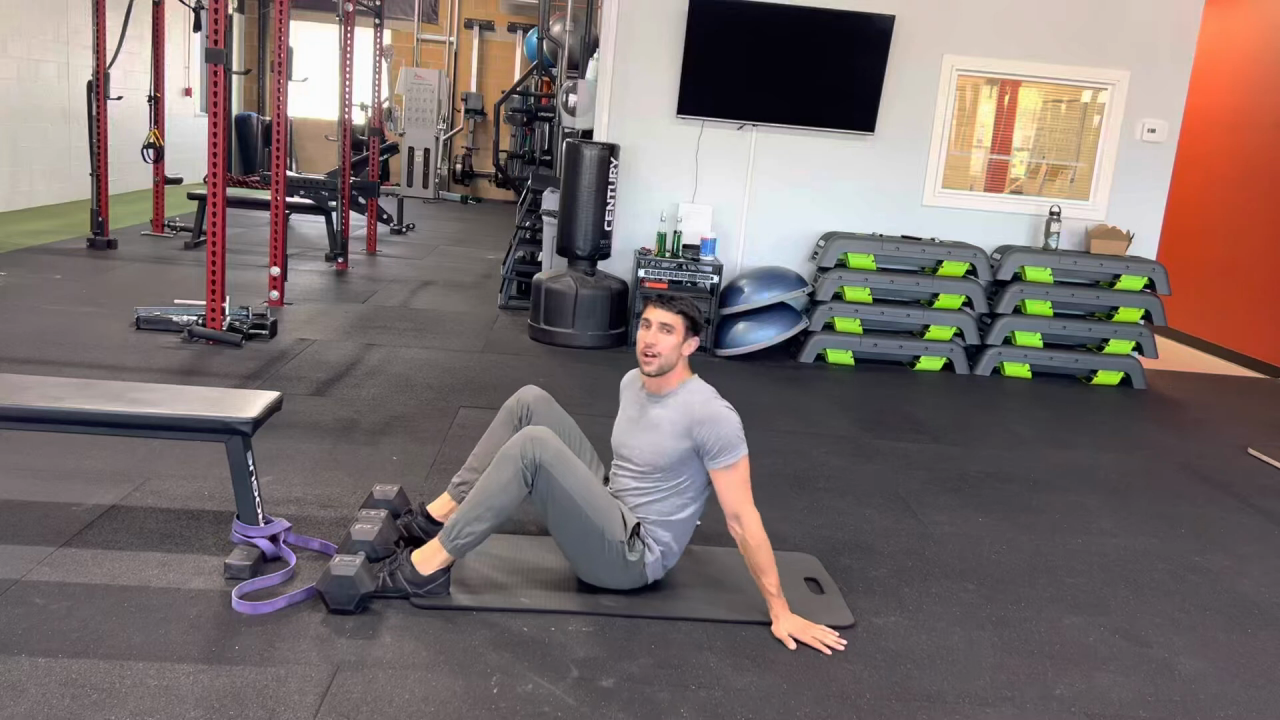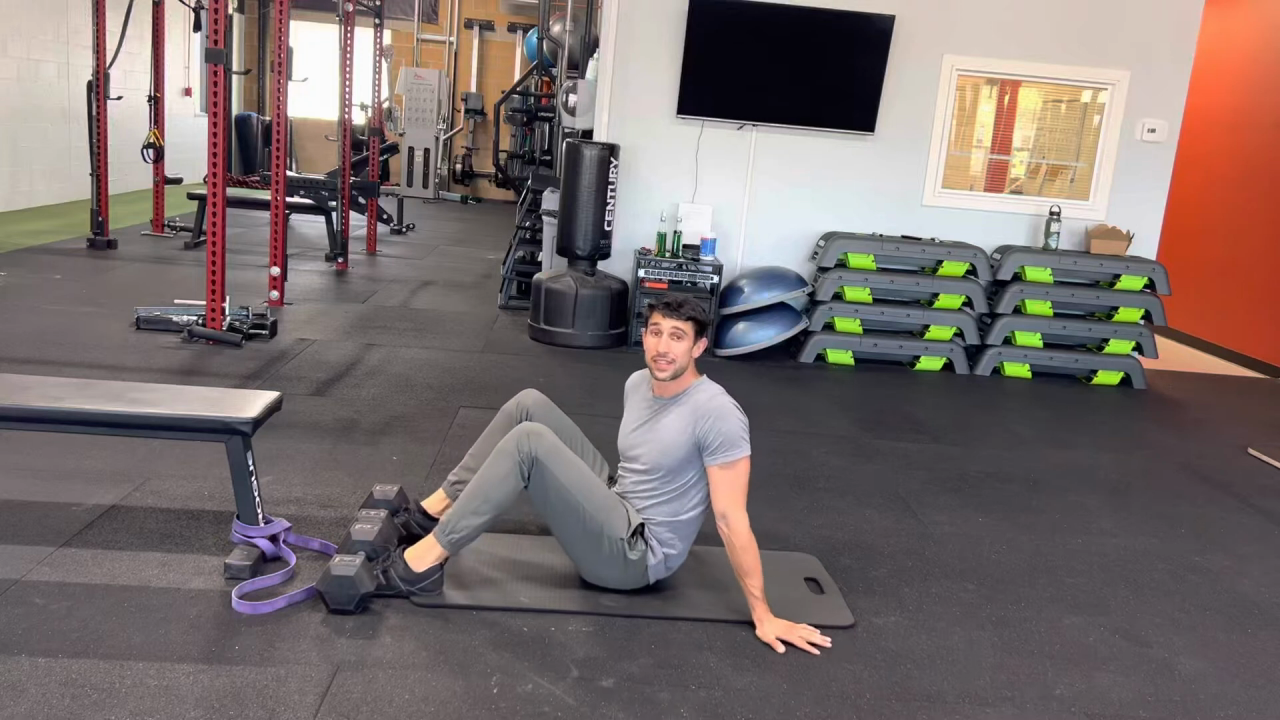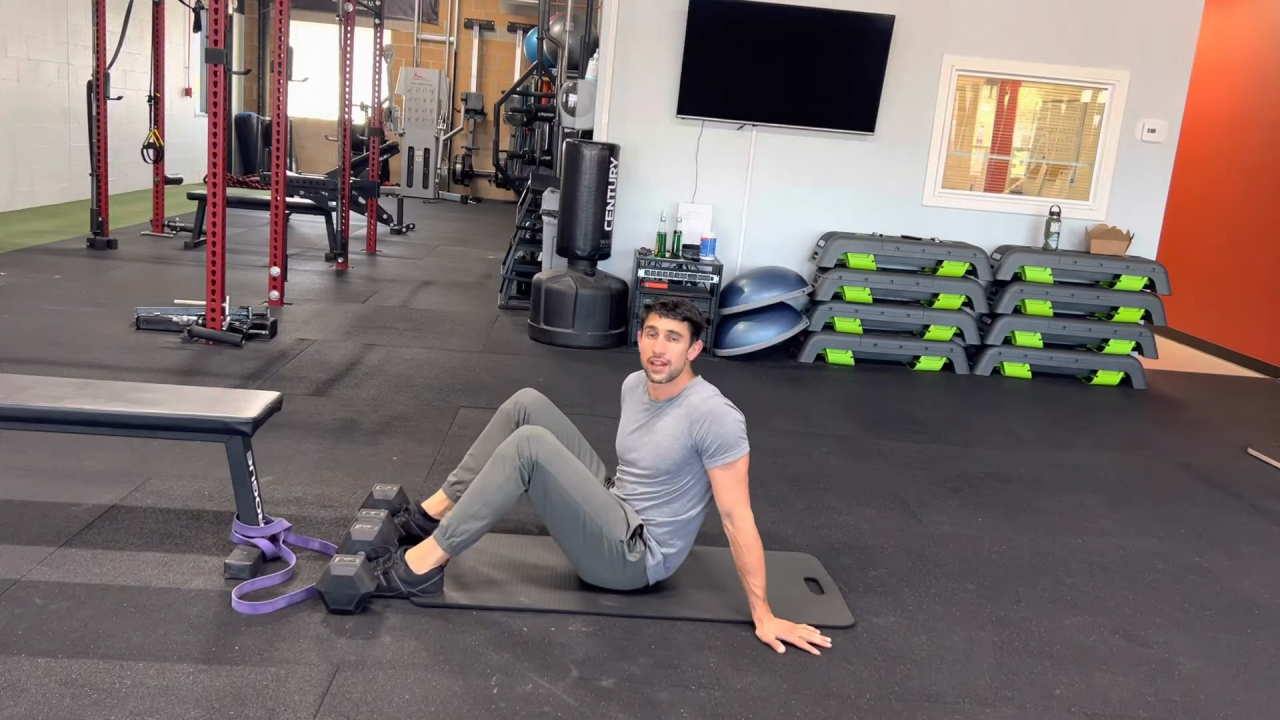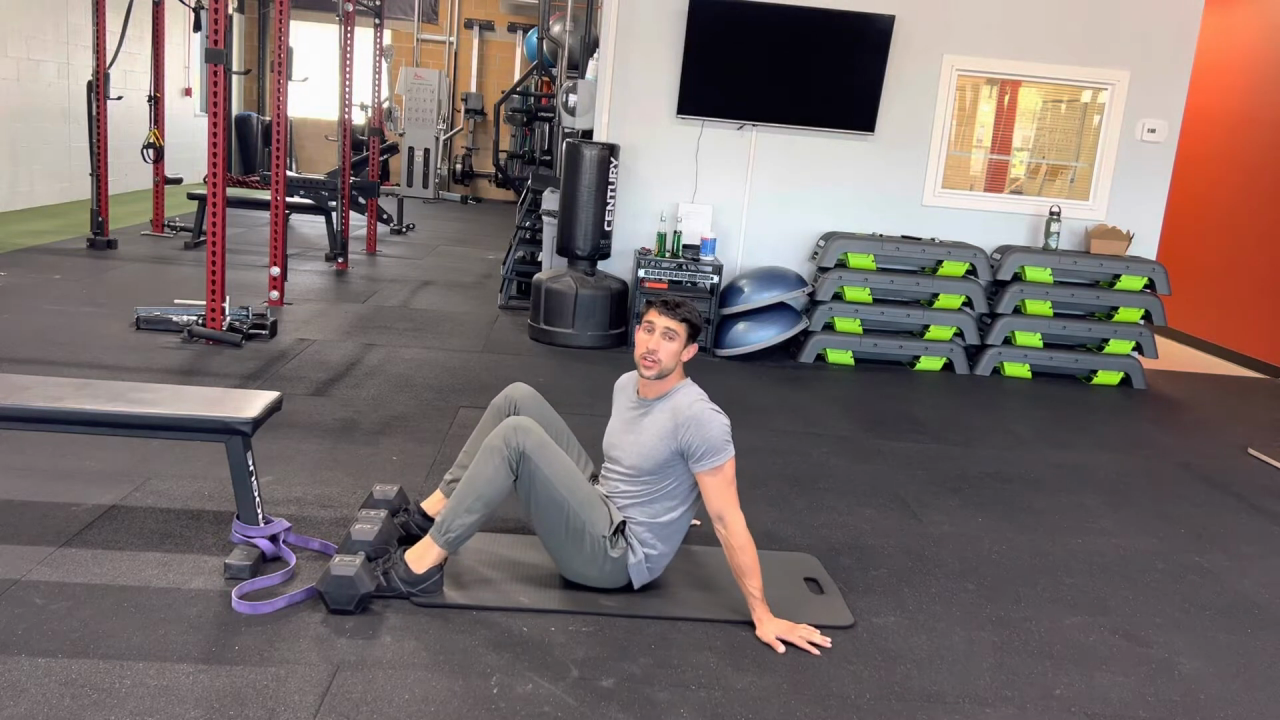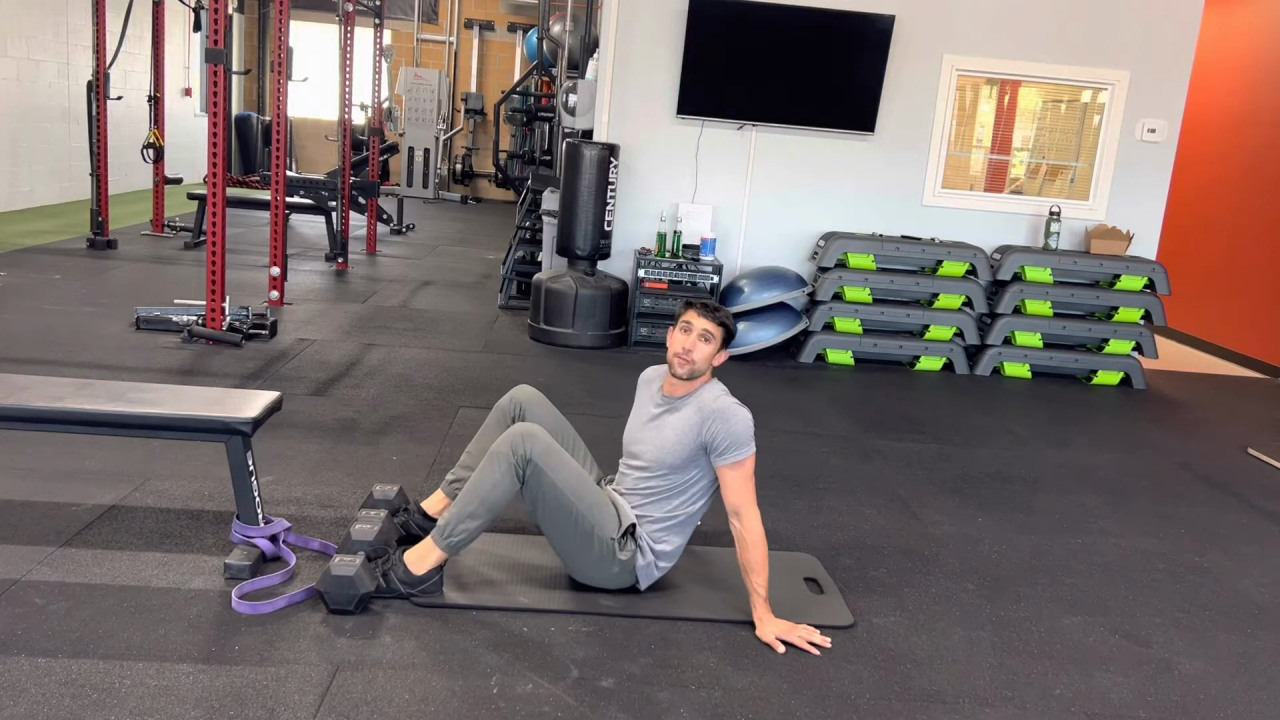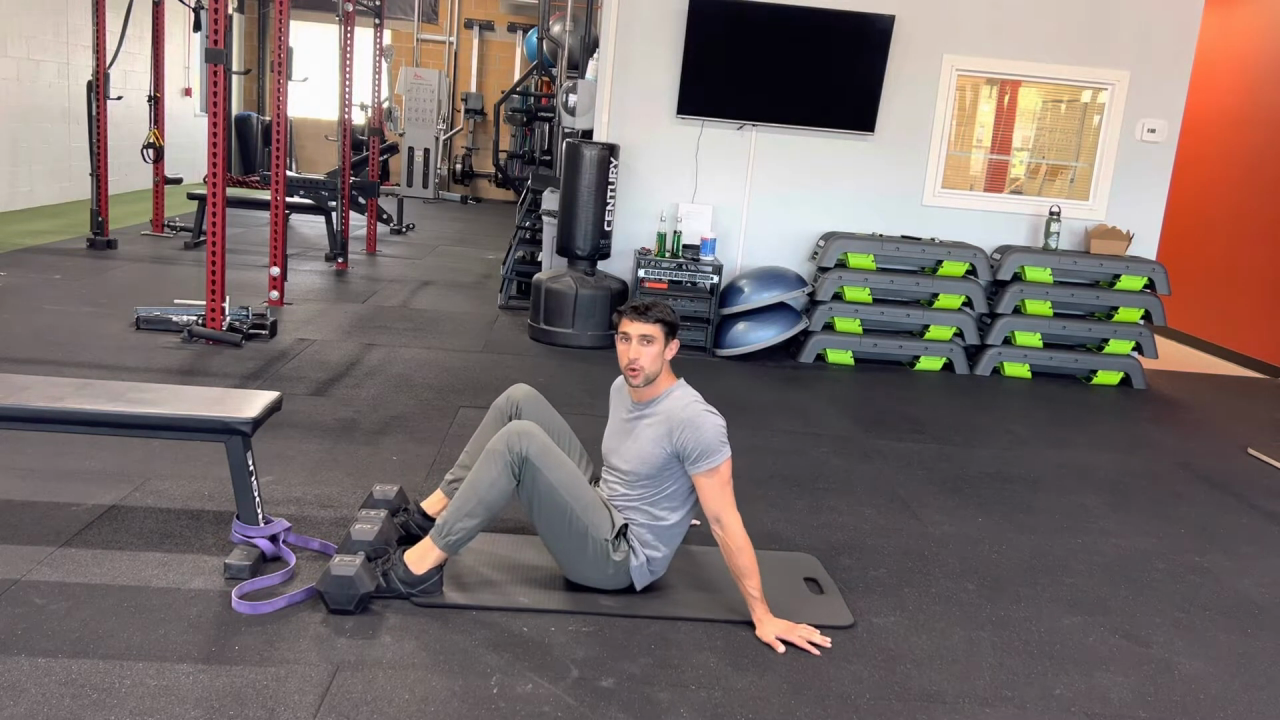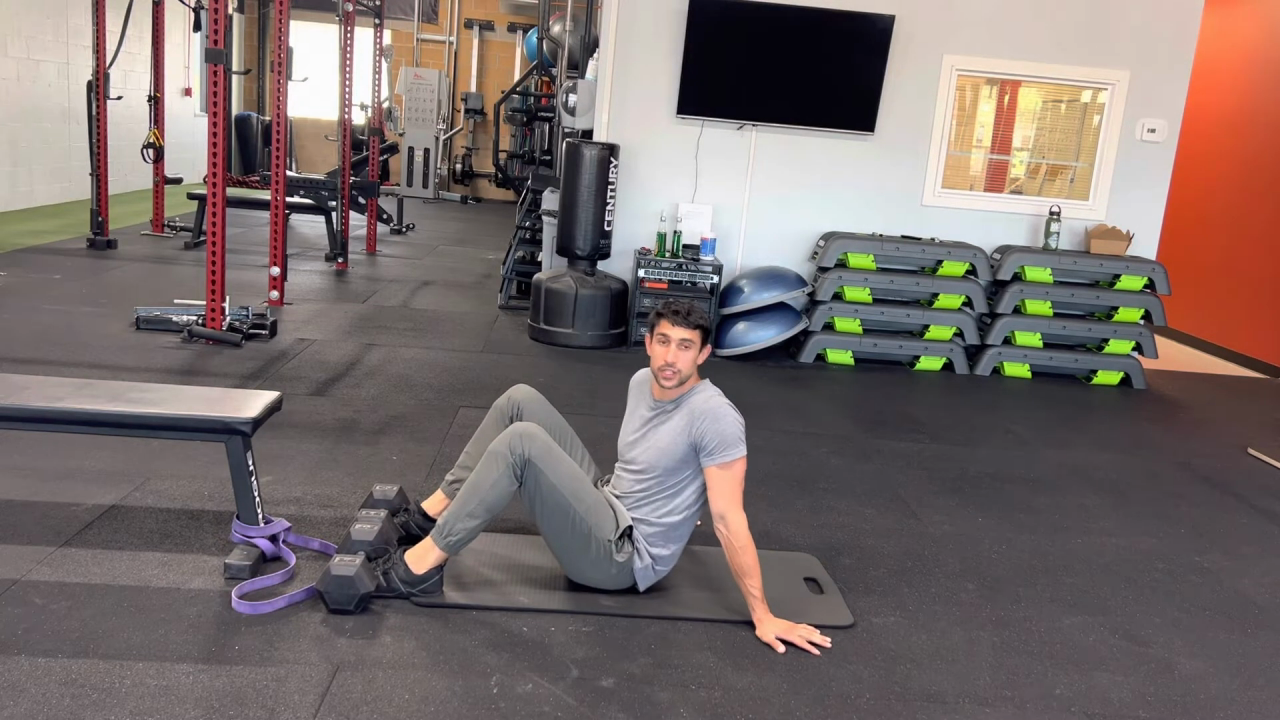
dt=0.7s
person 1, frame 1
left shoulder: (709, 416)
right shoulder: (633, 383)
left elbow: (741, 517)
left wrist: (780, 611)
left hip: (631, 555)
right hip: (611, 508)
left knee: (533, 445)
right knee: (528, 402)
left ankle: (430, 564)
right ankle: (439, 516)
person 1, frame 2
left shoulder: (717, 415)
right shoulder: (639, 383)
left elbow: (731, 519)
left wrist: (762, 616)
left hip: (634, 554)
right hip: (615, 506)
left knee: (528, 442)
right knee: (529, 405)
left ankle: (425, 561)
right ankle: (434, 511)
person 1, frame 3
left shoulder: (714, 417)
right shoulder: (634, 385)
left elbow: (737, 519)
left wrist: (763, 616)
left hip: (632, 555)
right hip: (613, 509)
left knee: (529, 445)
right knee: (526, 404)
left ankle: (424, 564)
right ankle: (434, 512)
person 1, frame 4
left shoulder: (698, 419)
right shoulder: (628, 384)
left elbow: (727, 520)
left wrist: (763, 616)
left hip: (614, 554)
right hip: (600, 506)
left knee: (515, 435)
right knee: (517, 398)
left ankle: (423, 563)
right ankle: (431, 513)
person 1, frame 5
left shoulder: (725, 416)
right shoulder: (651, 379)
left elbow: (743, 516)
left wrist: (764, 615)
left hip: (624, 555)
right hip: (608, 505)
left knee: (523, 443)
right knee: (523, 400)
left ankle: (422, 564)
right ankle: (431, 513)
person 1, frame 6
left shoulder: (694, 422)
right shoulder: (624, 388)
left elbow: (724, 522)
left wrist: (762, 616)
left hip: (617, 557)
right hip: (601, 510)
left knee: (518, 440)
right knee: (519, 400)
left ankle: (424, 563)
right ankle: (429, 513)
person 1, frame 7
left shoulder: (715, 418)
right shoulder: (643, 382)
left elbow: (729, 520)
left wrist: (762, 616)
left hip: (622, 556)
right hip: (606, 507)
left knee: (521, 443)
right knee: (520, 401)
left ankle: (422, 565)
right ankle: (430, 515)
